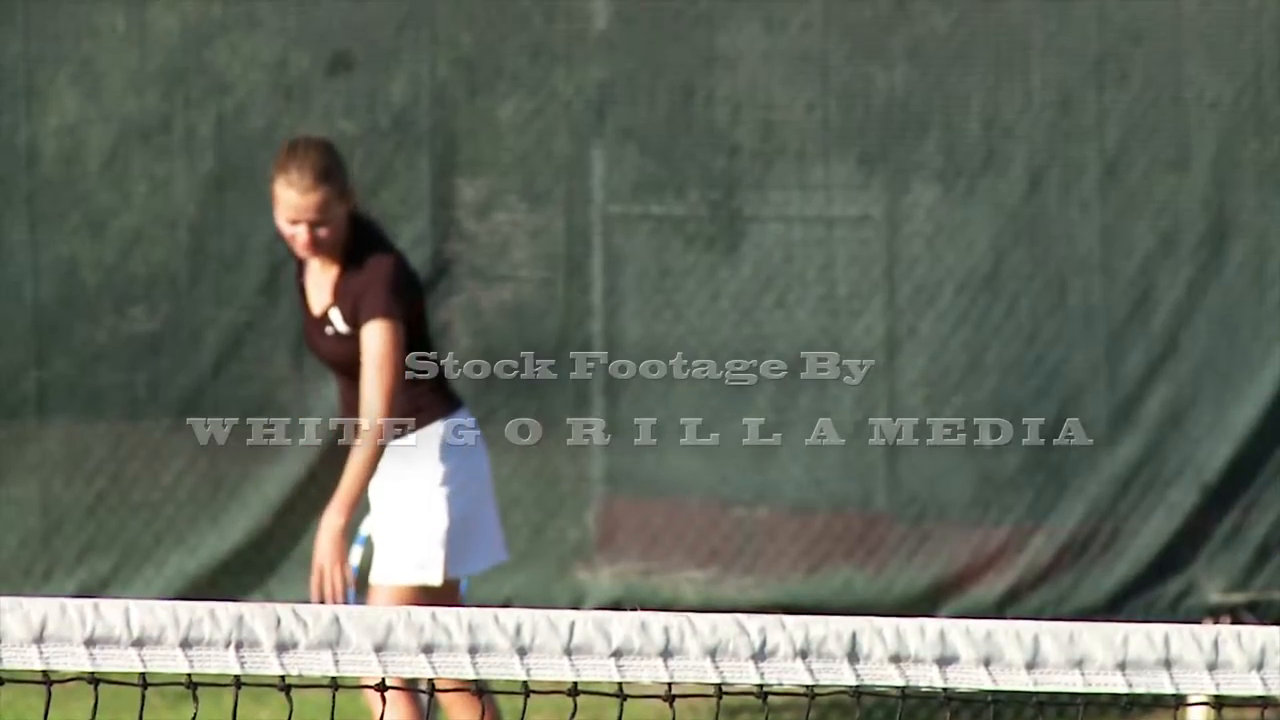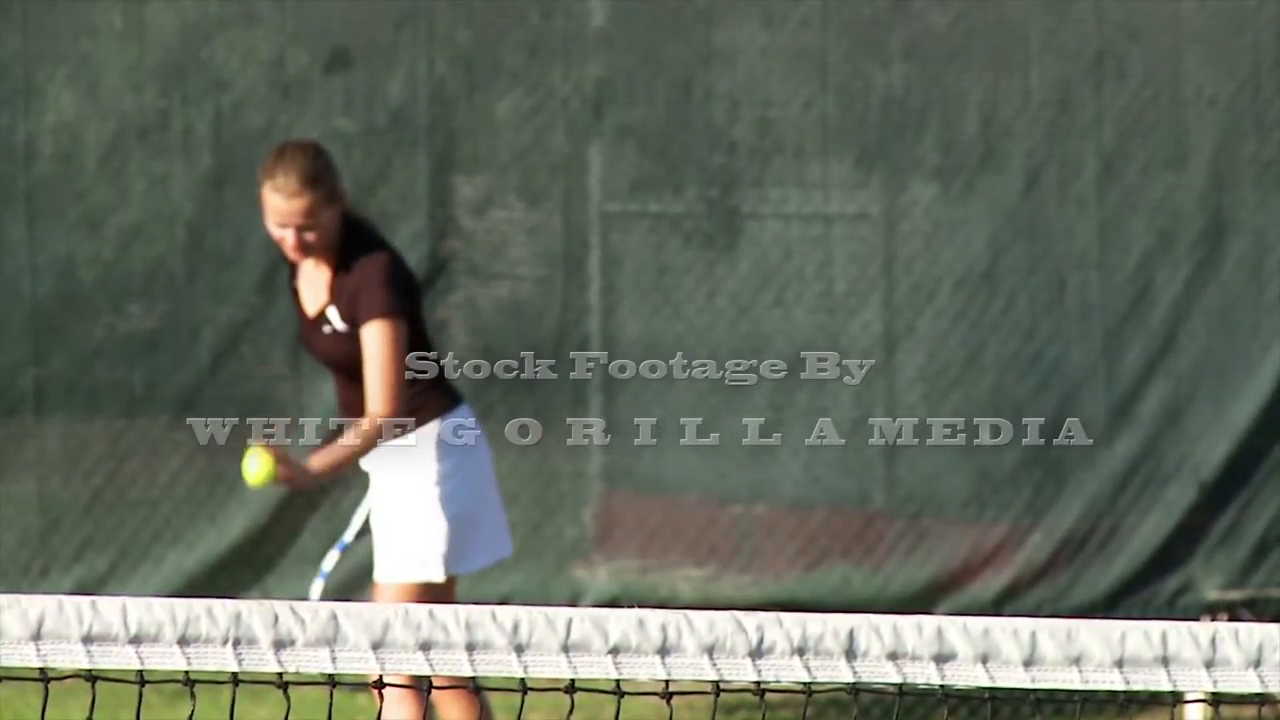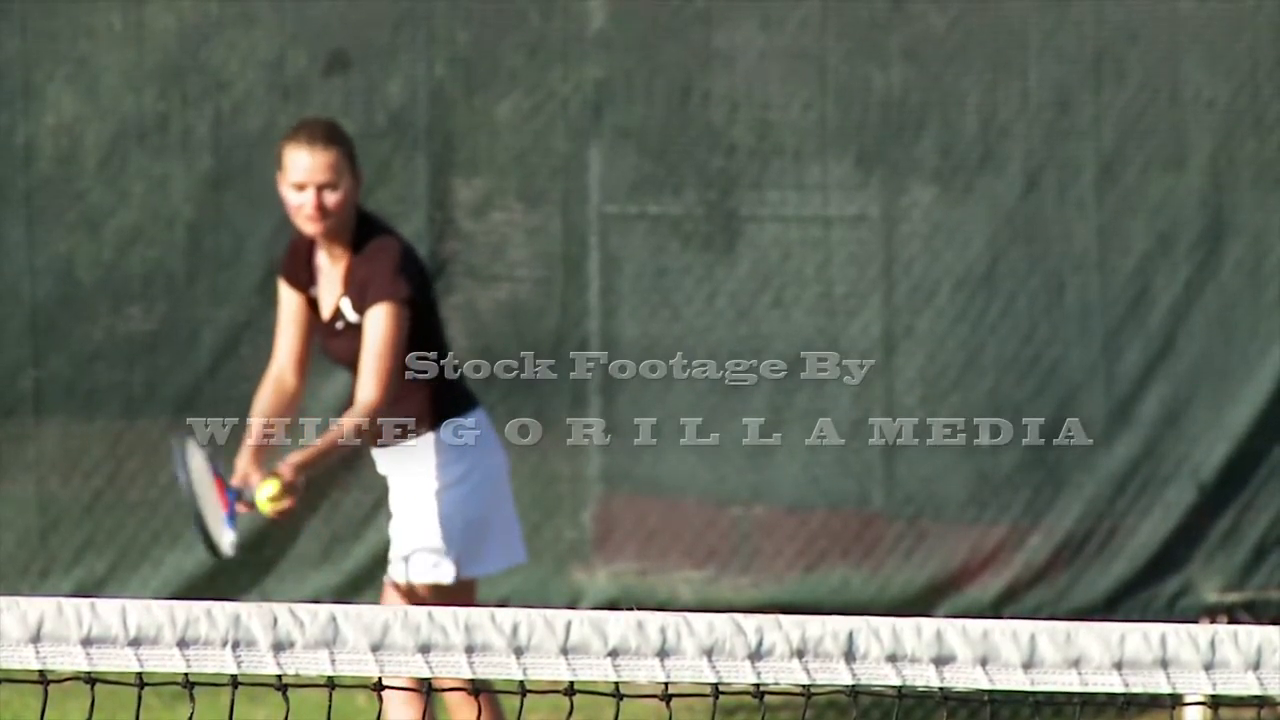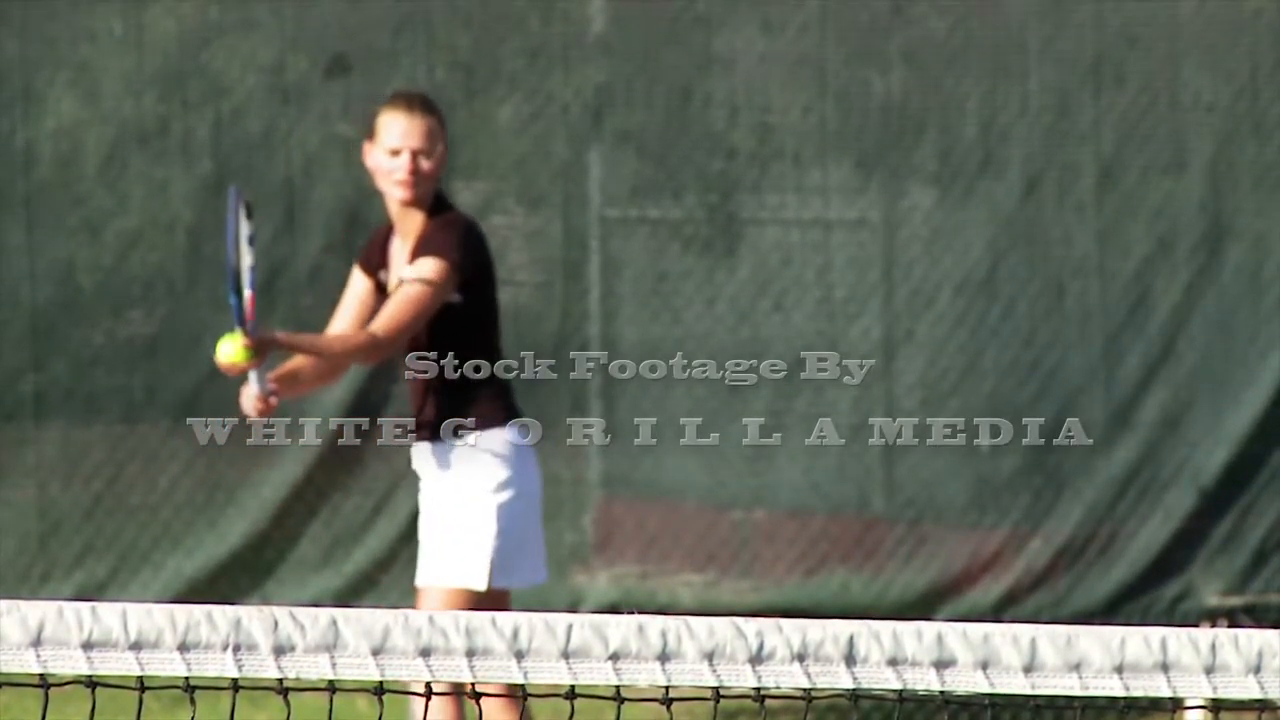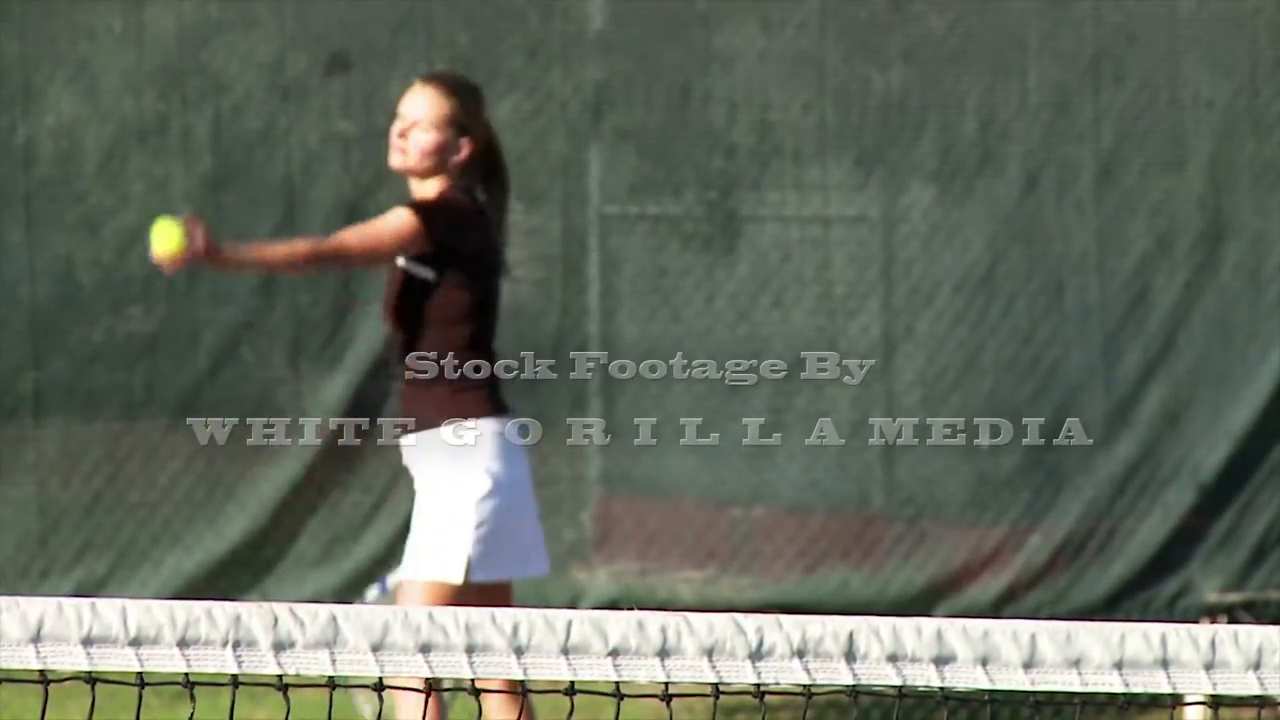
dt=1s
person 1, frame 1
left shoulder: (380, 275)
right shoulder: (307, 248)
left elbow: (377, 420)
left wrist: (334, 521)
left hip: (430, 455)
right hip: (396, 459)
person 1, frame 2
left shoulder: (375, 272)
right shoulder: (300, 251)
left elbow: (383, 414)
left wrist: (310, 467)
left hip: (431, 451)
right hip: (392, 457)
person 1, frame 3
left shoulder: (385, 263)
right shoulder: (300, 257)
left elbow: (371, 405)
right elbow: (285, 373)
left wrist: (303, 462)
right wrist: (251, 453)
left hip: (445, 455)
right hip: (411, 459)
person 1, frame 4
left shoulder: (453, 238)
right shoulder: (382, 246)
left elbow: (376, 343)
right elbow: (333, 353)
left wrist: (277, 341)
right wrist: (271, 384)
left hip: (480, 462)
right hip: (446, 462)
person 1, frame 5
left shoulder: (440, 218)
right shoulder: (453, 220)
left elbow: (323, 252)
left wrist: (222, 254)
left hip: (466, 457)
right hip: (460, 457)
